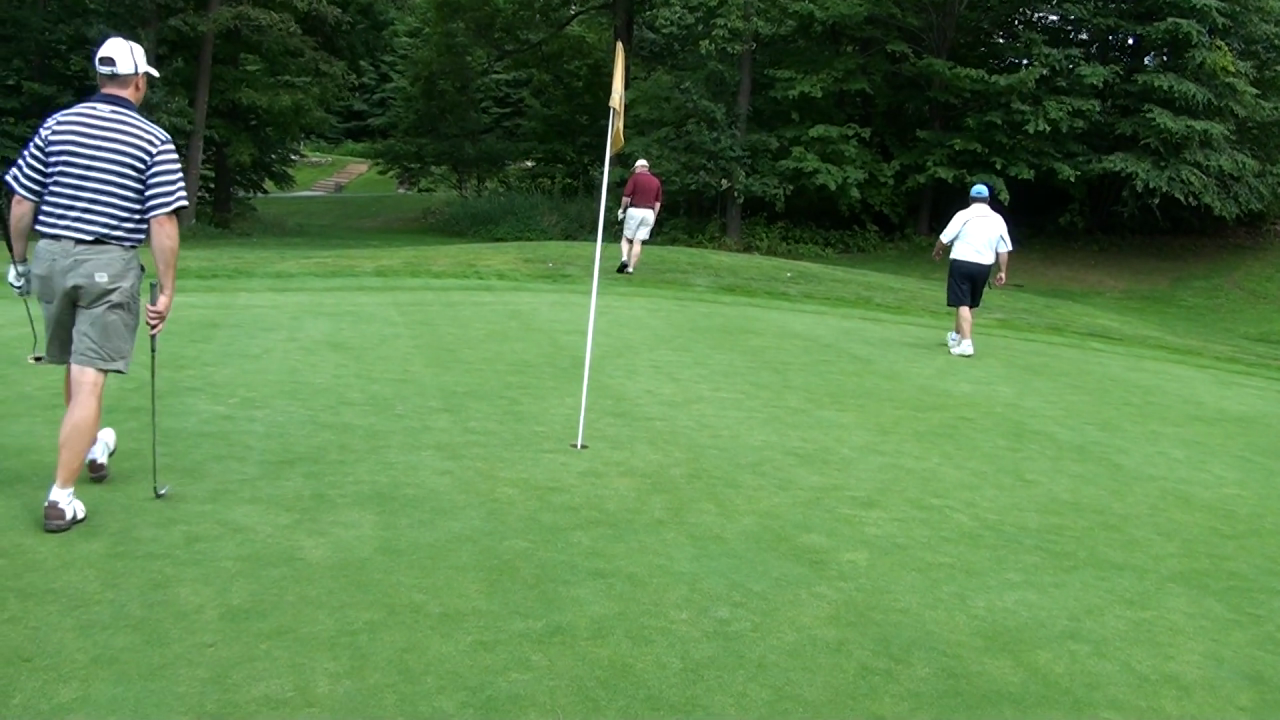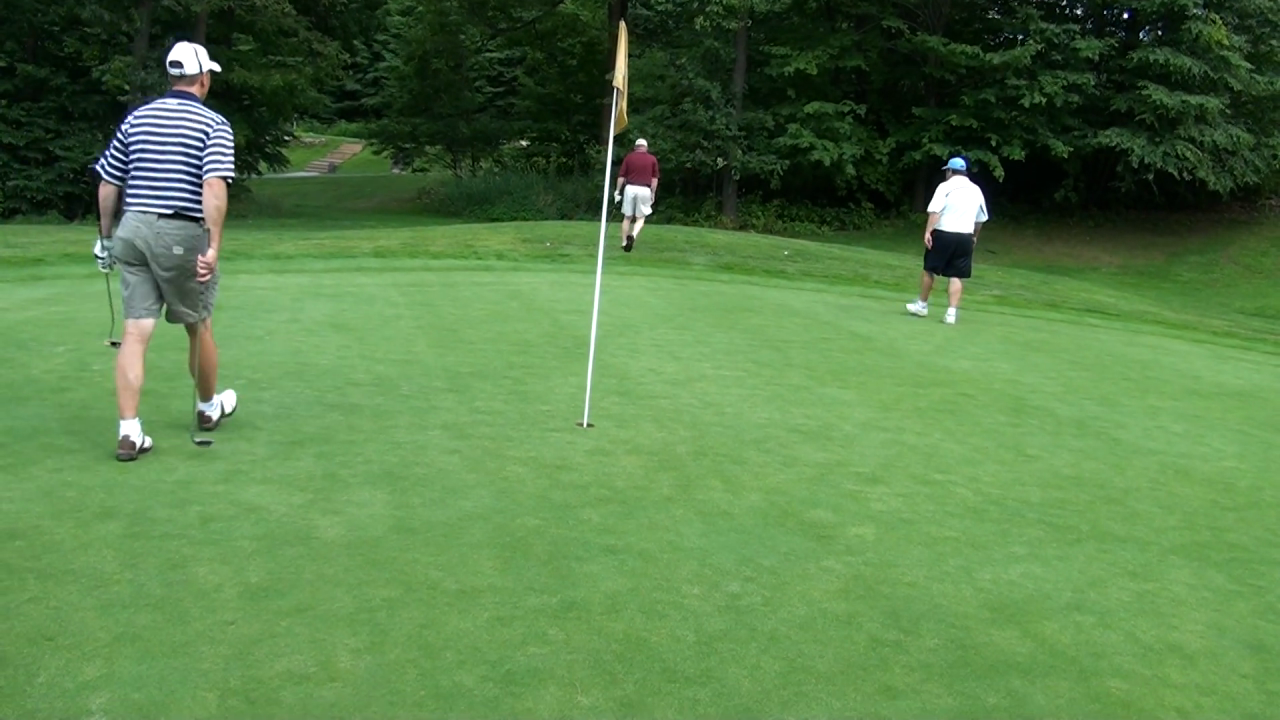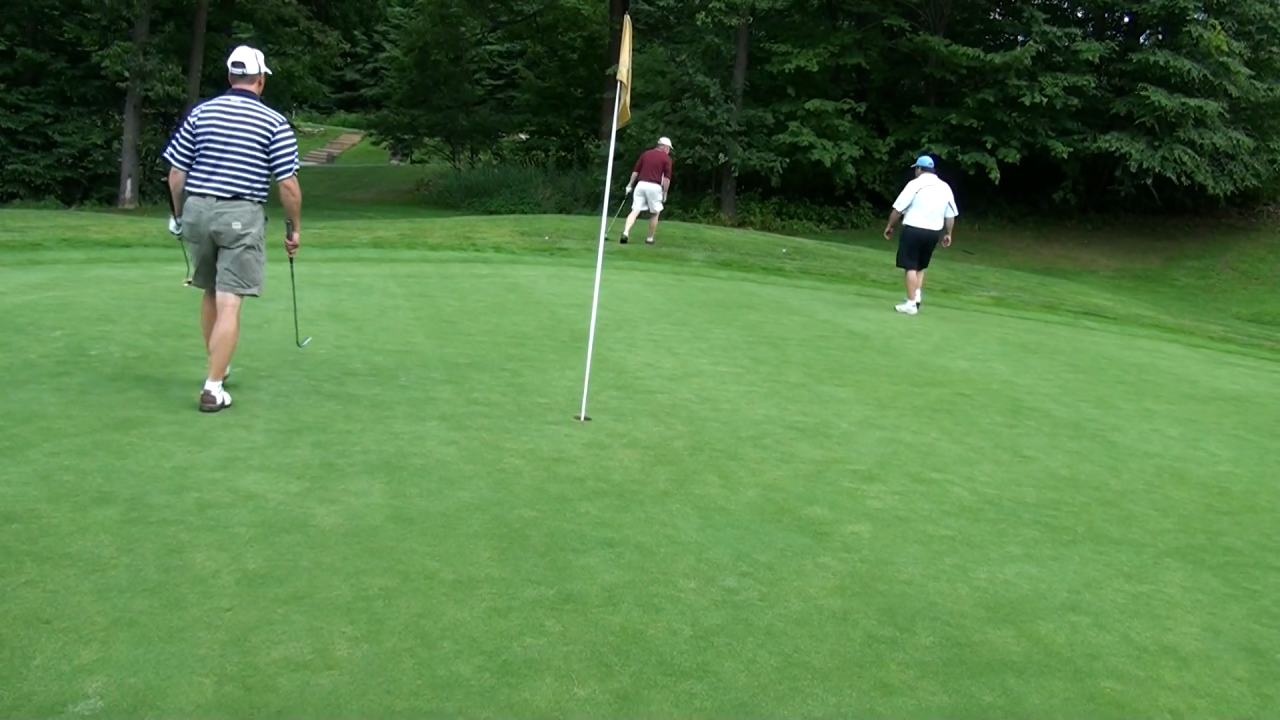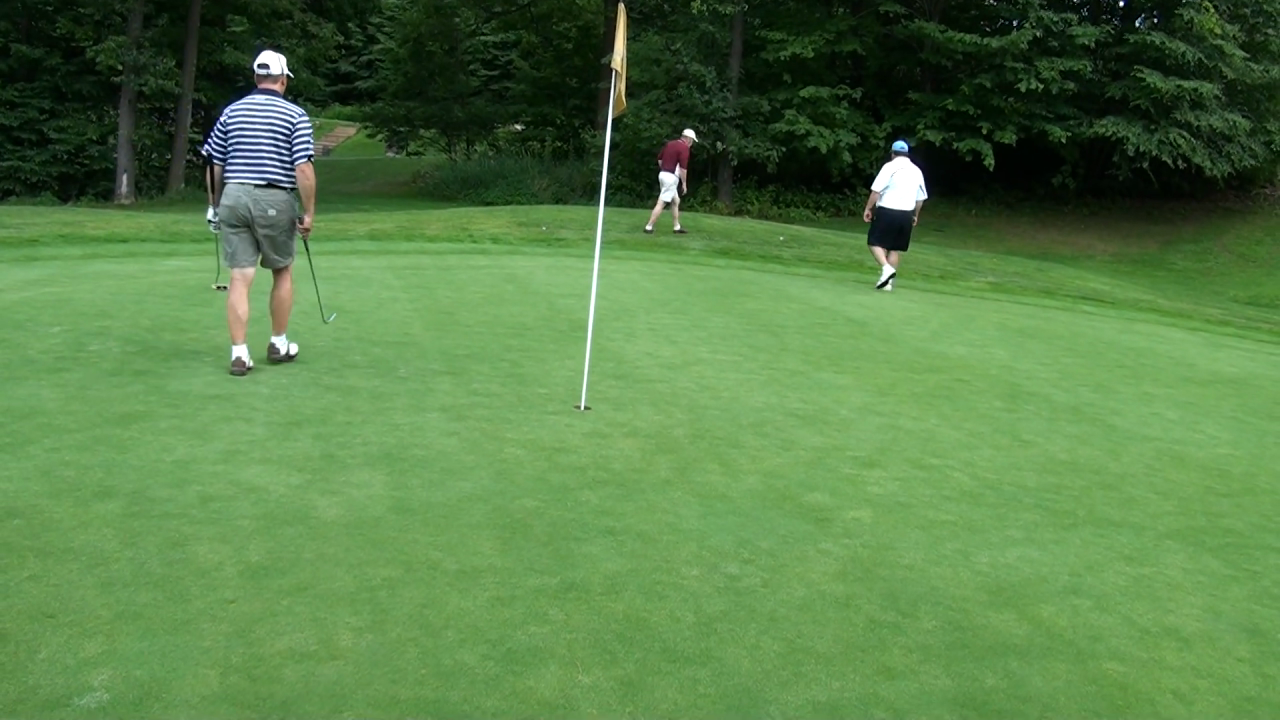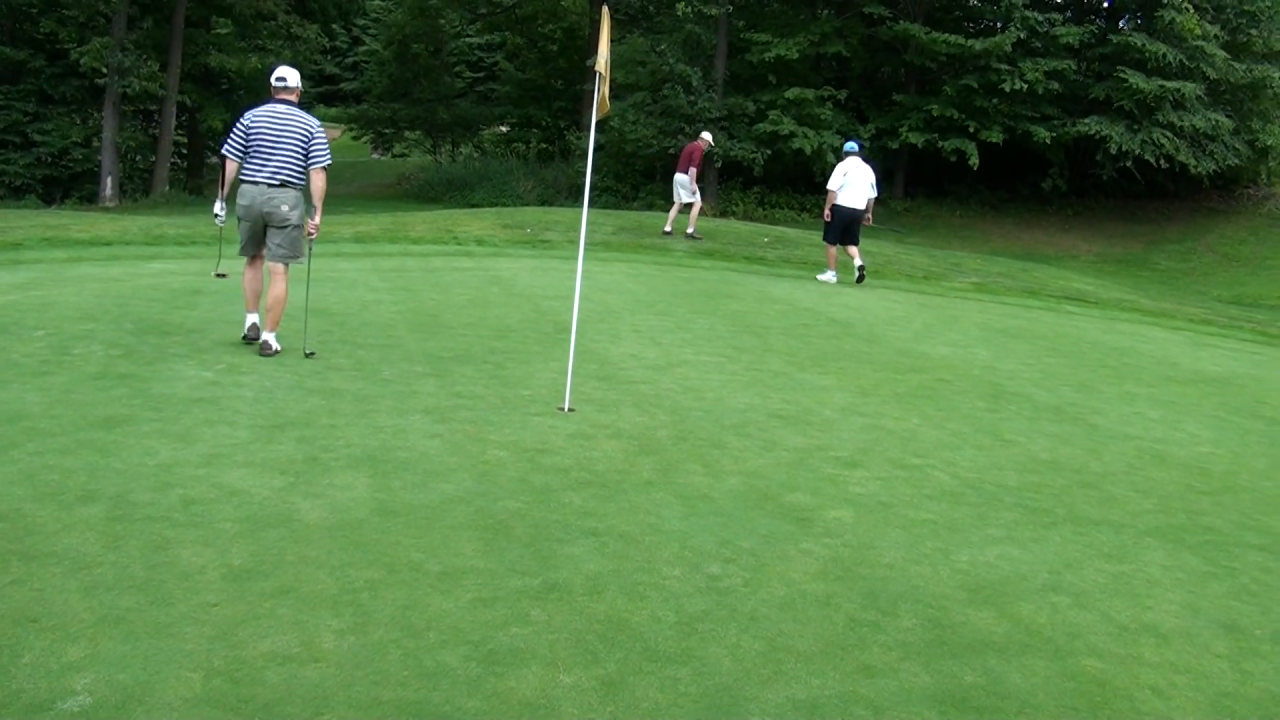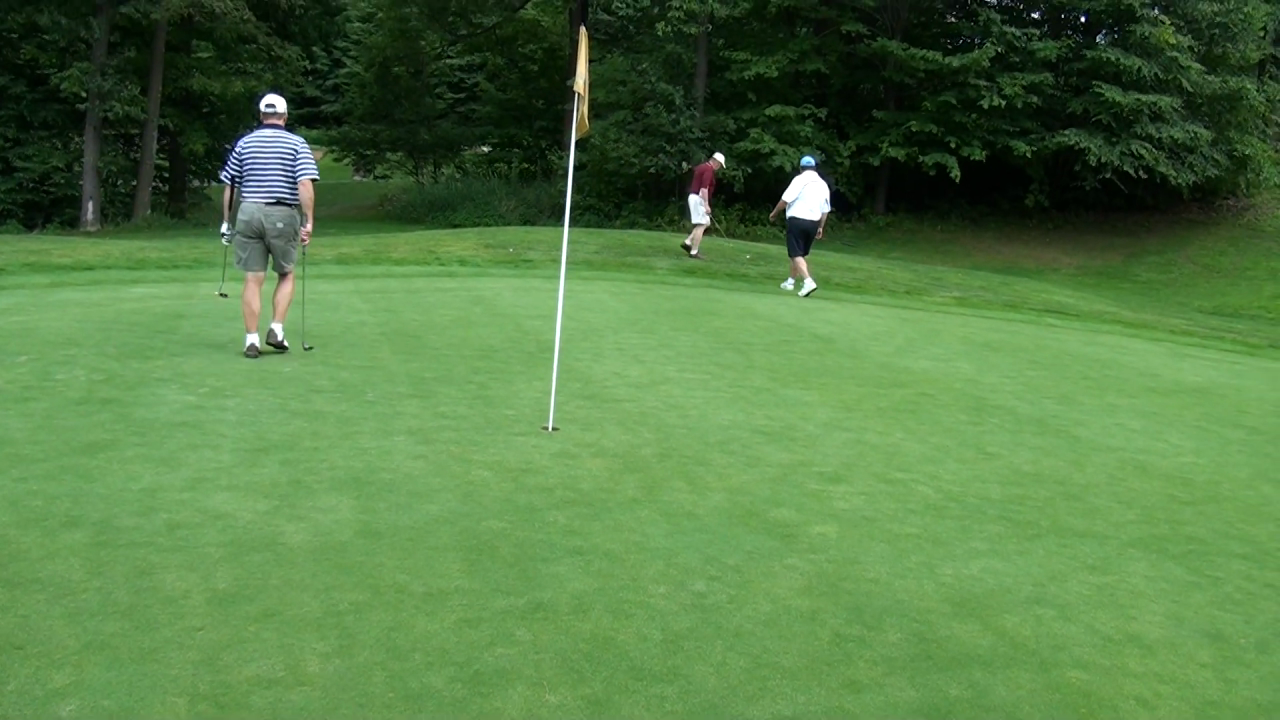
dt=0.5s
person 1, frame 1
left shoulder: (56, 124)
right shoulder: (154, 139)
right elbow: (163, 222)
right wrist: (166, 290)
left hip: (52, 260)
right hip: (109, 268)
left knee: (77, 368)
right knee: (88, 385)
left ankle: (92, 450)
right ankle: (60, 498)
person 1, frame 2
left shoulder: (136, 118)
right shoulder: (214, 124)
left elbow: (108, 185)
right elbow: (214, 187)
left wrist: (105, 236)
right wrist: (214, 247)
left hip: (134, 232)
right hip: (182, 236)
left knee: (136, 335)
right knee: (198, 327)
left ankle: (129, 431)
right ankle: (211, 405)
person 1, frame 3
left shoulder: (201, 112)
right shoulder: (274, 122)
left elbow: (177, 172)
right elbow: (288, 183)
left wrist: (178, 214)
right wrist: (296, 227)
left hip: (198, 212)
right hip: (241, 218)
left knee: (211, 294)
right knee: (229, 305)
left ankle: (216, 367)
right ankle: (212, 389)
person 1, frame 4
left shoulder: (232, 112)
right shoulder: (295, 114)
left elbow: (215, 165)
right elbow: (303, 169)
left wrist: (215, 205)
right wrist: (309, 212)
left hip: (235, 199)
right hip: (275, 201)
left knee: (240, 280)
right knee: (282, 272)
left ankle: (239, 353)
right ankle: (278, 344)
person 1, frame 5
left shoulder: (251, 117)
right shoulder: (311, 124)
left elbow: (231, 162)
right elbow: (317, 172)
left wrist: (221, 199)
right wrist: (317, 213)
left hip: (250, 196)
right hip: (286, 201)
left knee: (253, 260)
right knee: (278, 272)
left ankle: (252, 321)
right ankle: (268, 338)
person 1, frame 6
left shoulder: (244, 143)
right shoulder: (297, 143)
left elbow: (230, 187)
right elbow: (305, 184)
left wrist: (226, 221)
right wrist: (308, 221)
left hip: (249, 214)
right hip: (282, 216)
left knee: (253, 280)
right knee: (285, 275)
left ankle: (251, 340)
right ankle: (276, 329)
person 2, frame 1
left shoulder: (963, 215)
right shoulder: (998, 220)
left elbow: (944, 239)
right elbow: (1003, 250)
left wrist: (936, 251)
right wrist: (1002, 272)
left hip: (961, 265)
right hip: (983, 268)
left knee: (962, 305)
right knee: (969, 305)
left ankle: (966, 344)
right ankle: (955, 337)
person 2, frame 2
left shoulder: (946, 187)
right shoulder: (976, 191)
left elbow: (935, 211)
right elbow: (981, 218)
left wrist: (928, 232)
right wrist: (974, 236)
left hip: (943, 235)
right hip: (965, 238)
left knee: (929, 270)
right knee: (957, 276)
left ankle: (922, 305)
right ankle: (952, 312)
person 2, frame 3
left shoulder: (915, 184)
right shoulder: (945, 187)
left elbow: (898, 208)
right elbow: (950, 215)
left wrist: (889, 226)
right wrist: (948, 234)
left hip: (913, 230)
right hip: (933, 233)
left knee: (910, 267)
right knee: (920, 266)
left ankle: (911, 304)
right ankle: (916, 296)
person 2, frame 4
left shoulder: (890, 167)
right shoulder: (916, 171)
left elbow: (876, 190)
right elbow: (920, 198)
left wrist: (867, 209)
right wrist: (915, 215)
left hip: (887, 212)
right hip: (905, 214)
left knee: (874, 244)
right knee: (895, 249)
left ankle: (887, 268)
right ankle: (888, 281)
person 2, frame 5
left shoulder: (843, 166)
right shoulder: (868, 170)
left elbow: (832, 189)
right elbow: (871, 196)
left wrist: (827, 208)
right wrist: (868, 213)
left hip: (840, 209)
right hip: (858, 212)
left knee: (831, 242)
right knee: (850, 243)
left ankle: (831, 274)
right ankle: (858, 263)
person 2, frame 6
left shoulder: (800, 179)
right shoulder: (823, 184)
left elbow: (786, 199)
right elbow: (825, 210)
left wrist: (774, 212)
right wrist: (820, 227)
left hip: (797, 221)
right hip: (813, 224)
left knee: (796, 255)
right knee: (799, 254)
left ankle: (809, 281)
right ankle: (791, 282)
